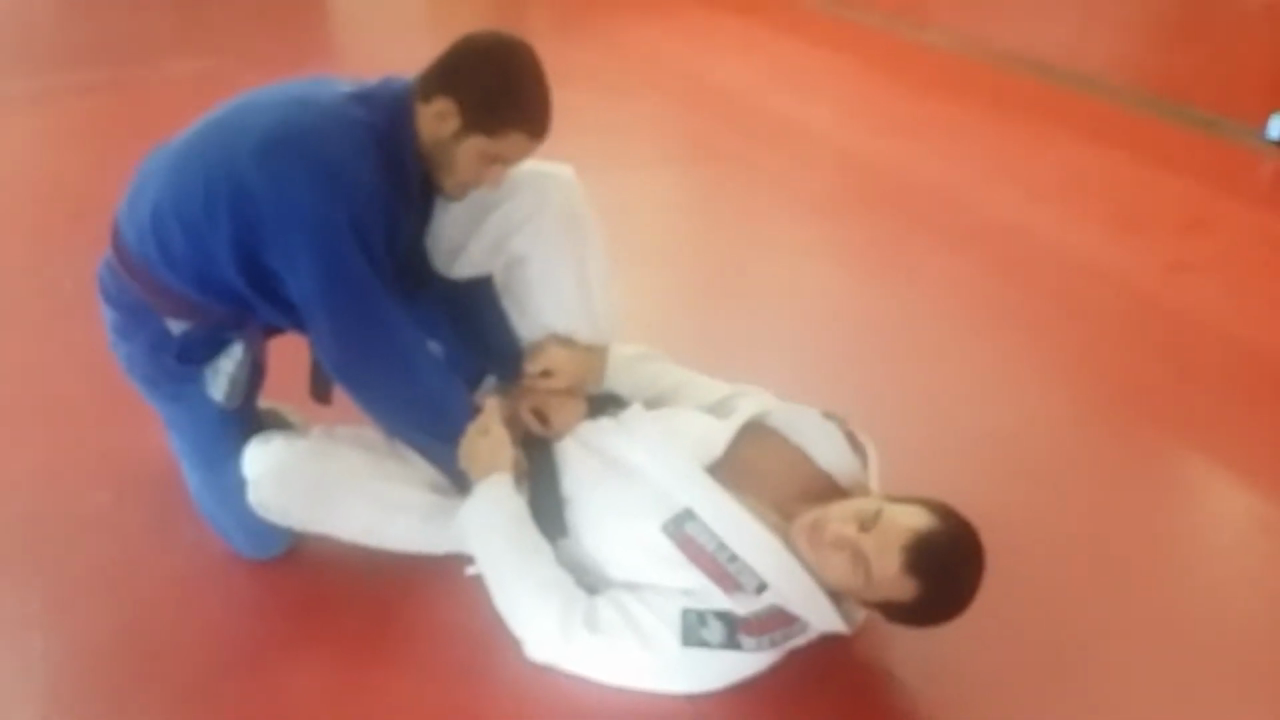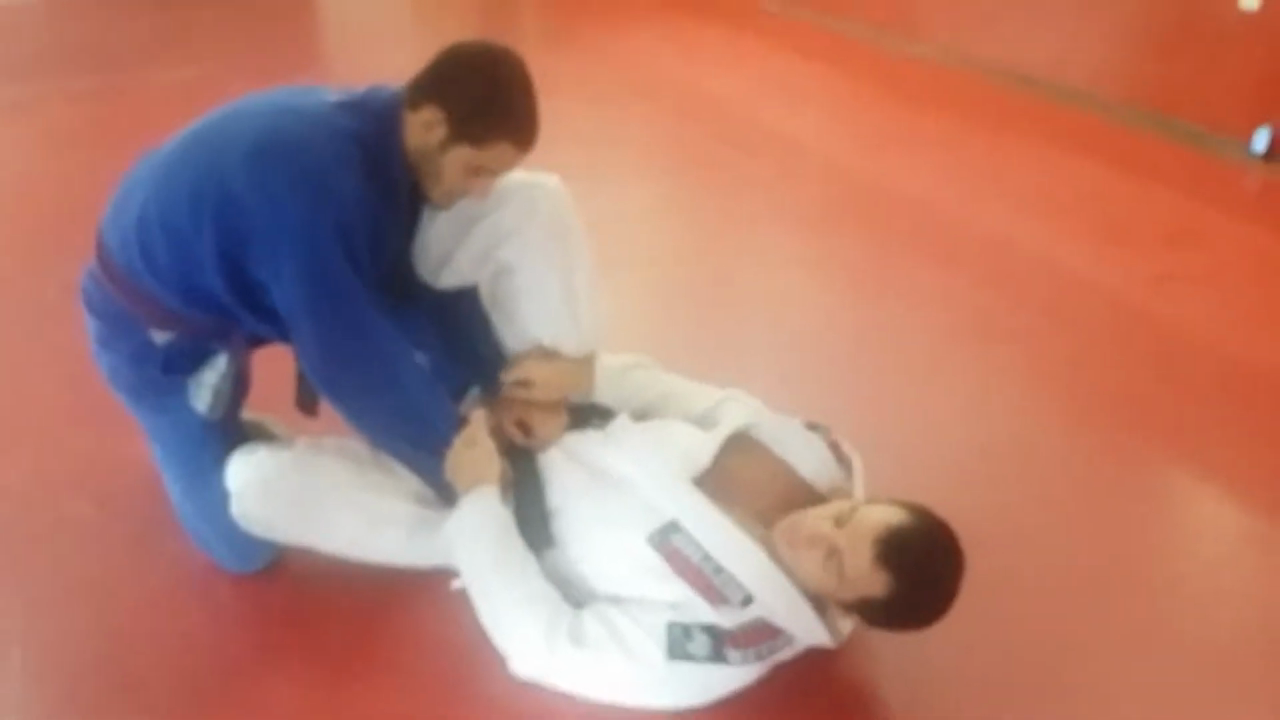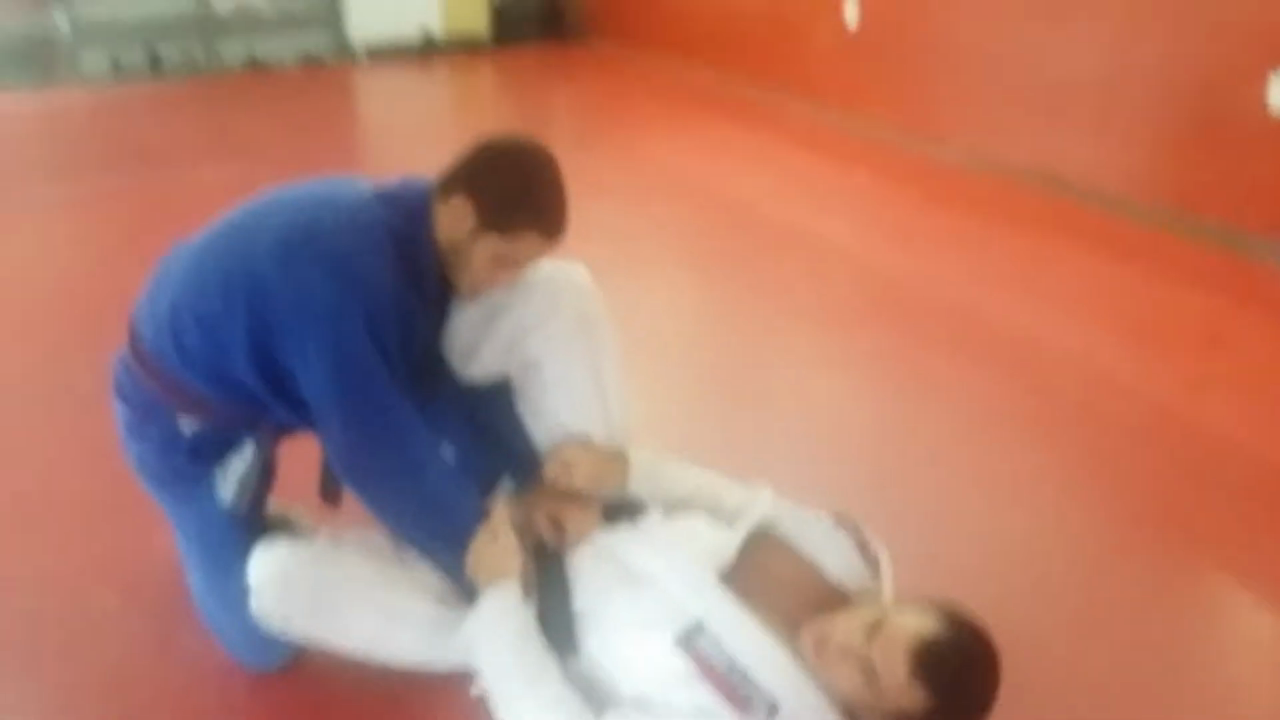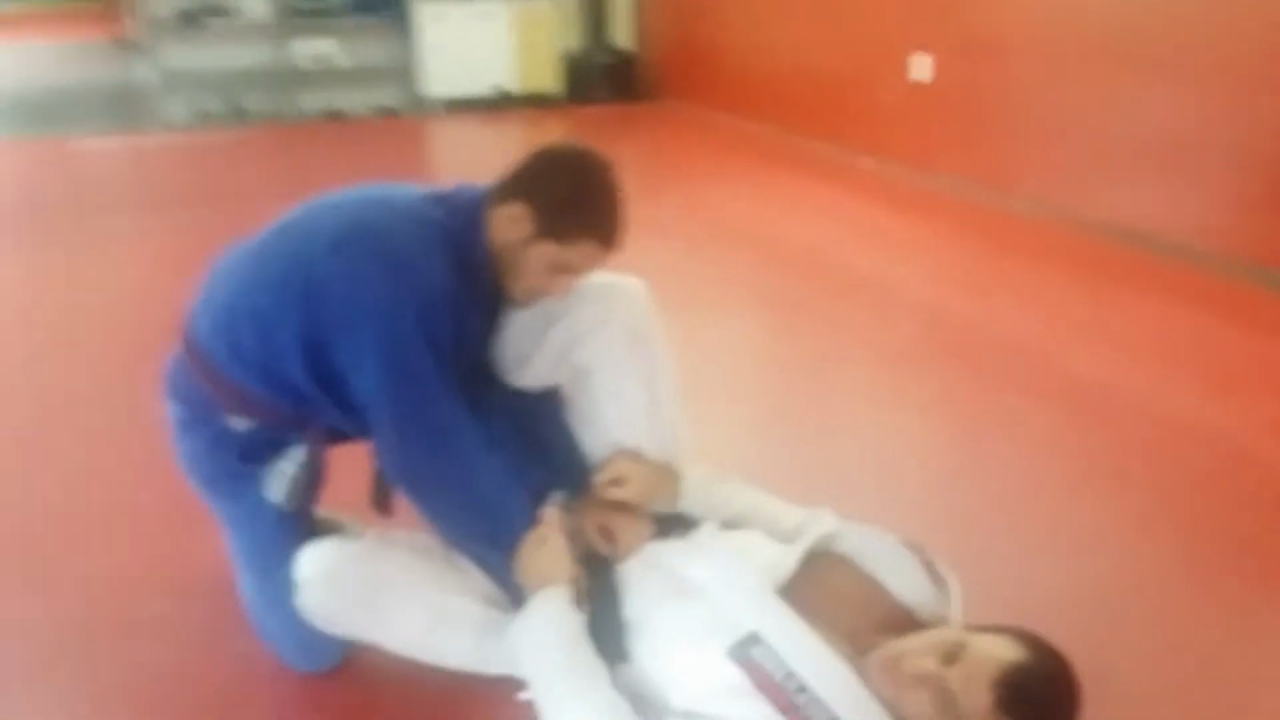
dt=0.3s
person 1, frame 1
left shoulder: (736, 635)
right shoulder: (836, 449)
left elbow: (561, 630)
right elbow: (727, 402)
left wrist: (489, 487)
right wrist: (596, 366)
left hip: (523, 503)
right hip: (577, 404)
left knee: (271, 469)
left ankle: (256, 426)
person 1, frame 2
left shoulder: (722, 649)
right shoulder: (818, 462)
left elbow: (547, 647)
right elbow: (718, 410)
left wrist: (478, 501)
right wrist: (587, 374)
left hip: (510, 517)
left knee: (255, 483)
left ankle: (255, 441)
person 1, frame 3
right shoulder: (849, 558)
right elbow: (742, 504)
left wrist: (501, 588)
right wrist: (622, 465)
right hip: (601, 548)
left knee: (276, 594)
person 1, frame 4
right shoulder: (912, 583)
right elbow: (799, 530)
left wrist: (548, 602)
right wrist: (673, 486)
left hip: (584, 634)
right hip: (639, 521)
left knee: (325, 576)
person 2, frame 1
left shoulder: (390, 125)
right shoulder: (325, 172)
left elbow: (429, 273)
right elbow: (369, 349)
left wrist: (515, 367)
left hip: (250, 272)
right hip: (172, 309)
right knee: (261, 531)
right ankle: (207, 423)
person 2, frame 2
left shoulder: (377, 135)
right shoulder: (310, 181)
left elbow: (417, 283)
right elbow: (353, 357)
left wrist: (497, 378)
left hip: (237, 281)
right hip: (157, 319)
right knee: (245, 544)
right ankle: (190, 433)
person 2, frame 3
left shoulder: (410, 229)
right shoulder: (343, 270)
left elbow: (443, 380)
right elbow: (382, 450)
left wrist: (530, 480)
left hip: (266, 373)
right hip: (185, 407)
right knee: (263, 641)
right ankle: (215, 527)
person 2, frame 4
left shoulder: (467, 237)
right shoulder: (397, 269)
left elbow: (500, 385)
right elbow: (432, 452)
left wrist: (579, 491)
left hip: (327, 376)
right hip: (238, 409)
right knee: (314, 642)
right ankle: (268, 529)
